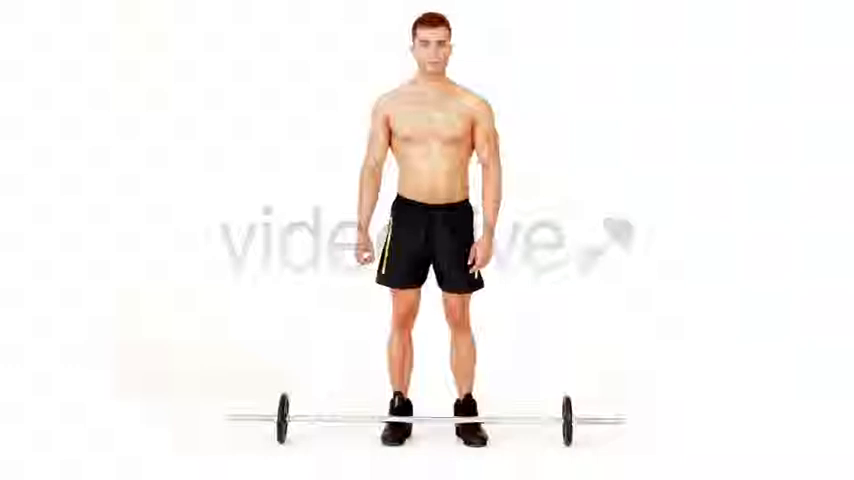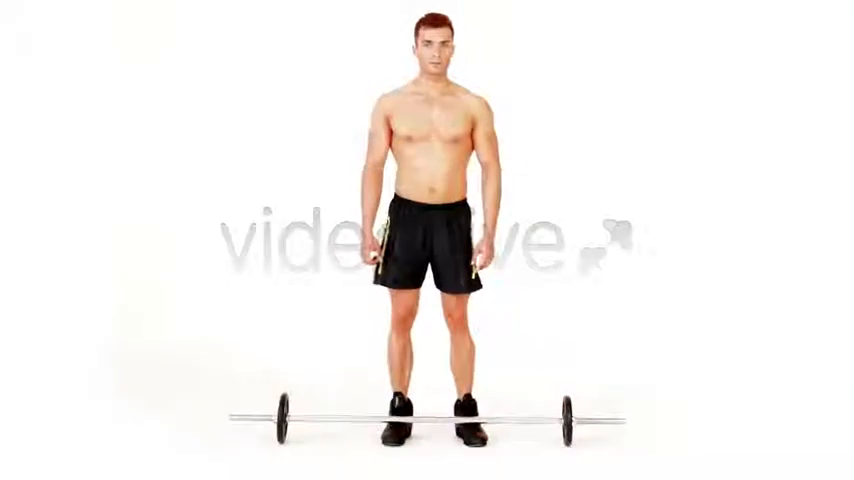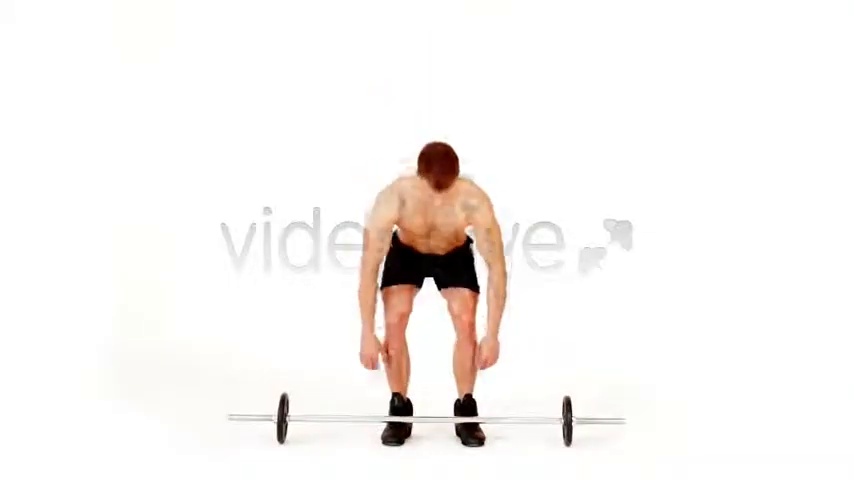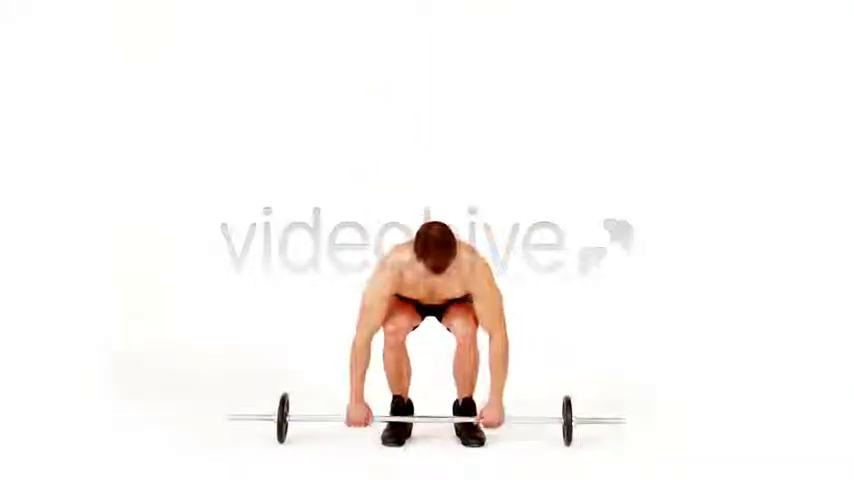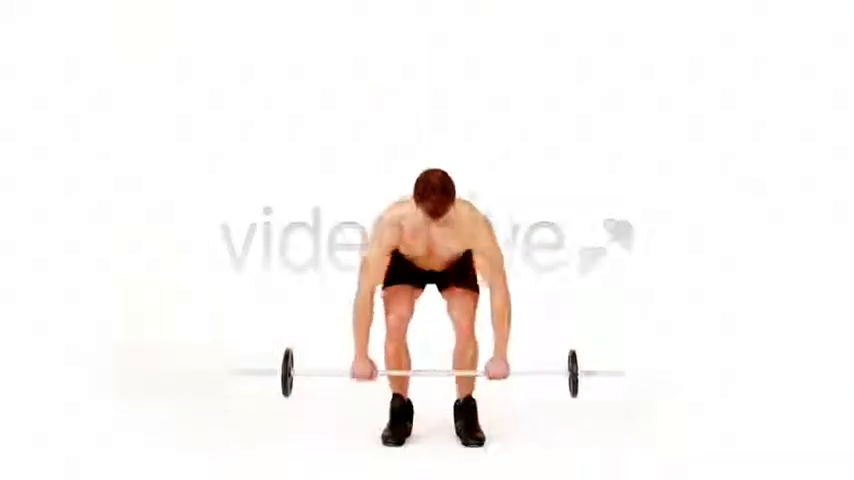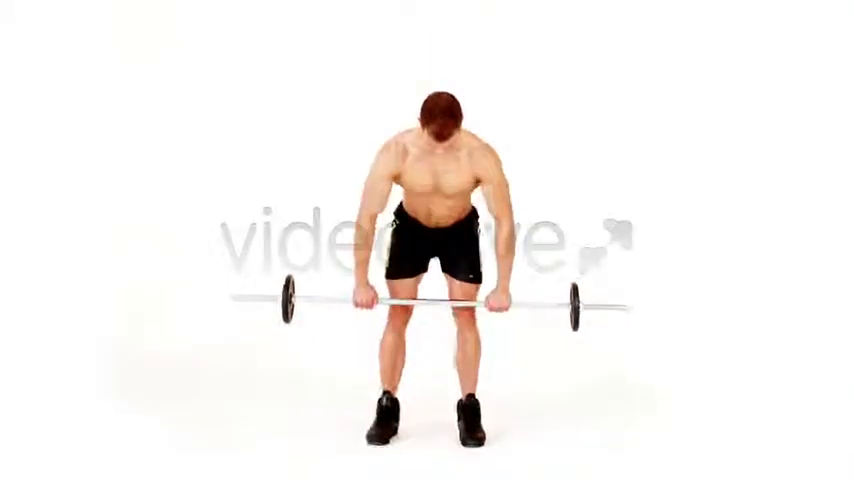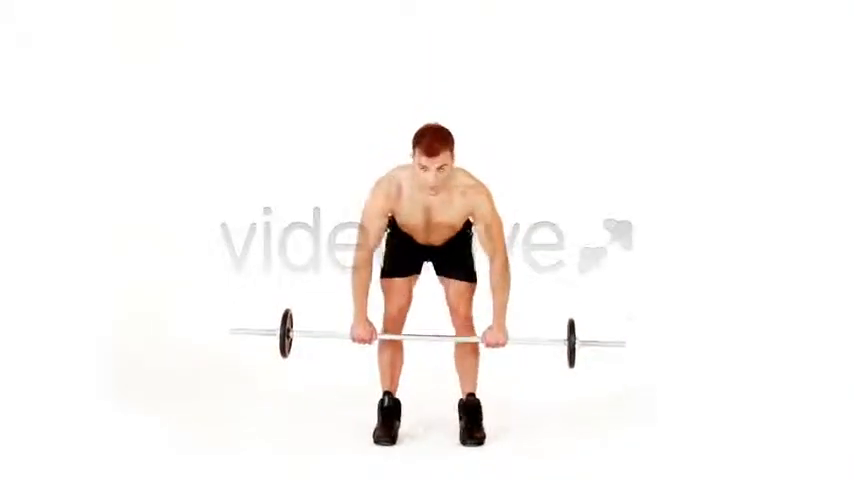
dt=0.7s
person 1, frame 1
left shoulder: (474, 106)
right shoulder: (389, 104)
left elbow: (491, 169)
right elbow: (372, 168)
left wrist: (487, 233)
right wrist: (362, 230)
left hip: (456, 218)
right hip: (408, 216)
left knee: (459, 319)
right knee: (402, 318)
left ankle: (466, 409)
right ankle: (400, 408)
person 1, frame 2
left shoulder: (474, 106)
right shoulder: (389, 104)
left elbow: (491, 170)
right elbow: (373, 168)
left wrist: (488, 234)
right wrist: (367, 231)
left hip: (454, 220)
right hip: (405, 217)
left knee: (457, 320)
right knee: (401, 319)
left ankle: (465, 410)
right ankle: (400, 409)
person 1, frame 3
left shoulder: (475, 201)
right shoulder: (392, 199)
left elbow: (497, 268)
right elbow: (369, 267)
left wrist: (492, 335)
right wrist: (367, 334)
left hip: (454, 254)
right hip: (406, 252)
left knee: (465, 322)
right knee: (394, 320)
left ankle: (466, 409)
right ankle: (399, 409)
person 1, frame 4
left shoulder: (475, 268)
right shoulder: (391, 268)
left elbow: (498, 334)
right elbow: (363, 335)
left wrist: (495, 401)
right wrist: (356, 400)
left hip: (455, 300)
right hip: (407, 299)
left knee: (466, 332)
right knee: (393, 330)
left ankle: (465, 409)
right ankle: (400, 408)
person 1, frame 5
left shoulder: (474, 224)
right shoulder: (391, 223)
left elbow: (498, 289)
right elbow: (366, 289)
left wrist: (500, 356)
right wrist: (360, 356)
left hip: (457, 264)
right hip: (405, 262)
left knee: (464, 325)
right knee: (395, 323)
left ankle: (465, 408)
right ankle: (400, 407)
person 1, frame 6
left shoulder: (481, 156)
right shoulder: (394, 152)
left elbow: (504, 221)
right elbow: (366, 217)
left wrist: (502, 286)
right wrist: (361, 281)
left hip: (460, 230)
right hip: (410, 228)
left knee: (465, 317)
right knee: (398, 316)
left ankle: (468, 408)
right ankle: (387, 408)
person 1, frame 7
left shoulder: (473, 193)
right shoulder: (388, 188)
left elbow: (498, 256)
right elbow: (364, 251)
left wrist: (499, 322)
right wrist: (360, 317)
left hip: (454, 241)
right hip: (403, 239)
left knee: (462, 318)
right knee: (393, 317)
left ankle: (470, 407)
right ankle: (388, 407)
